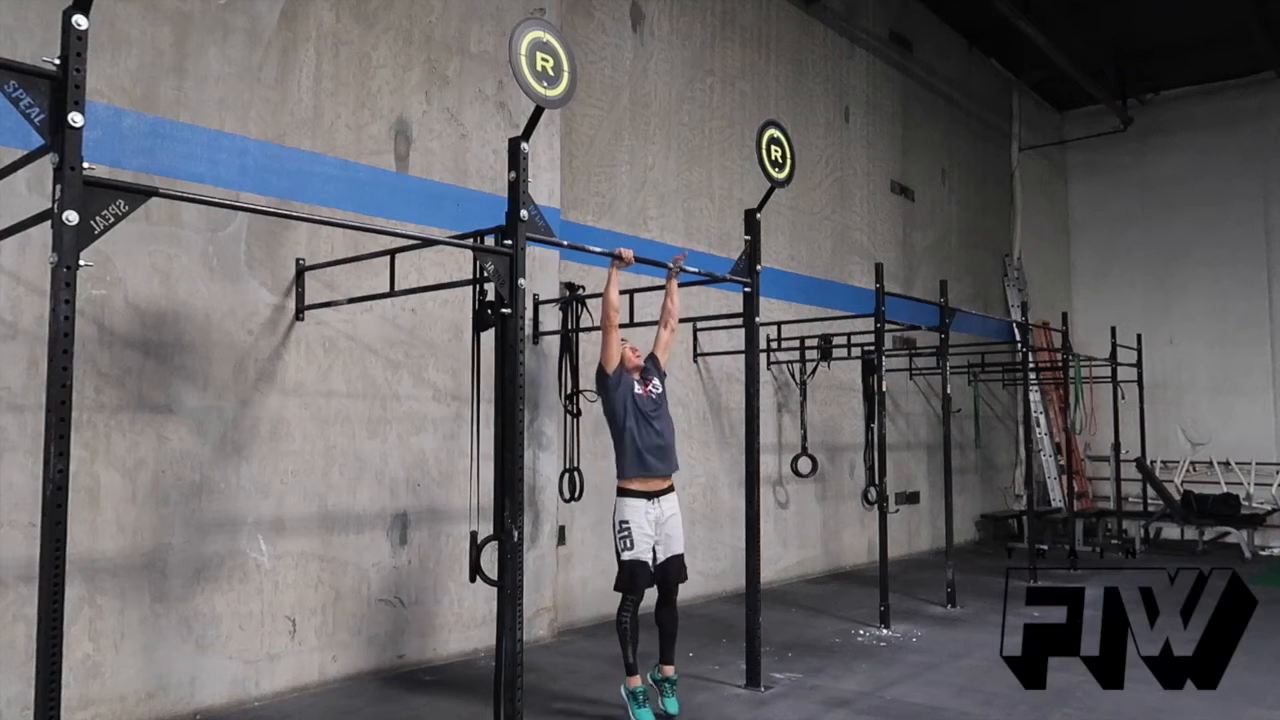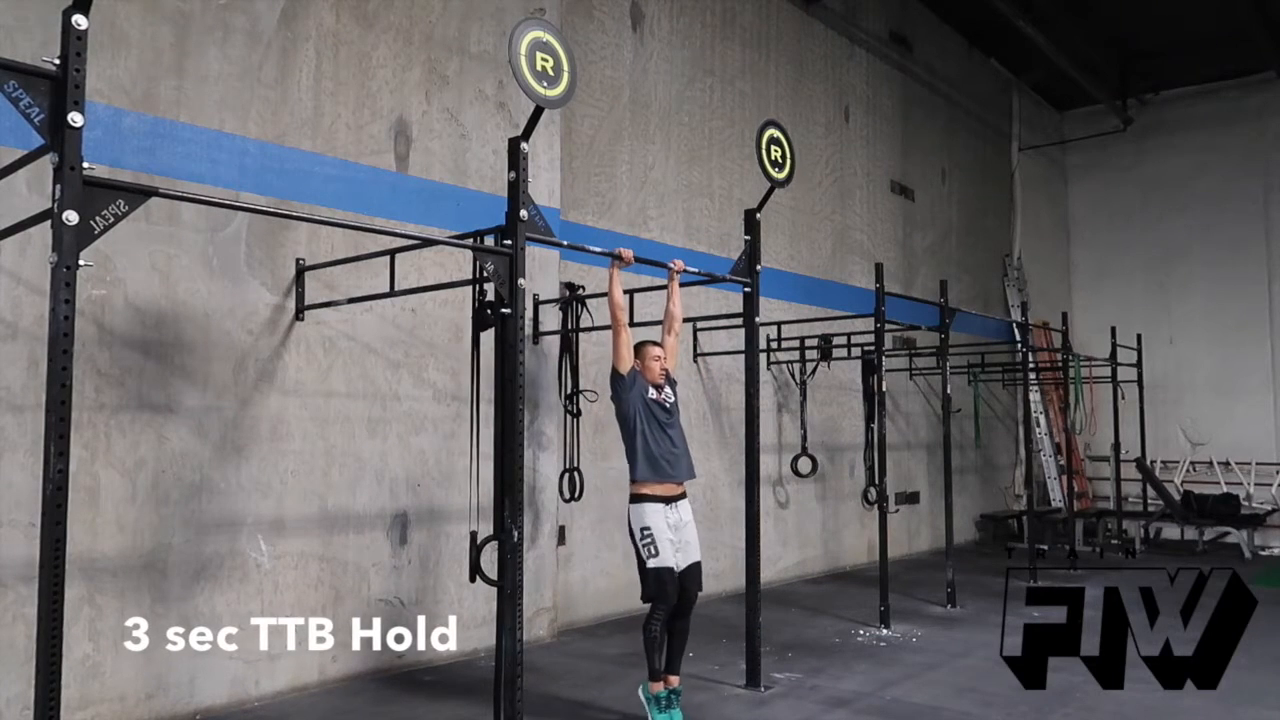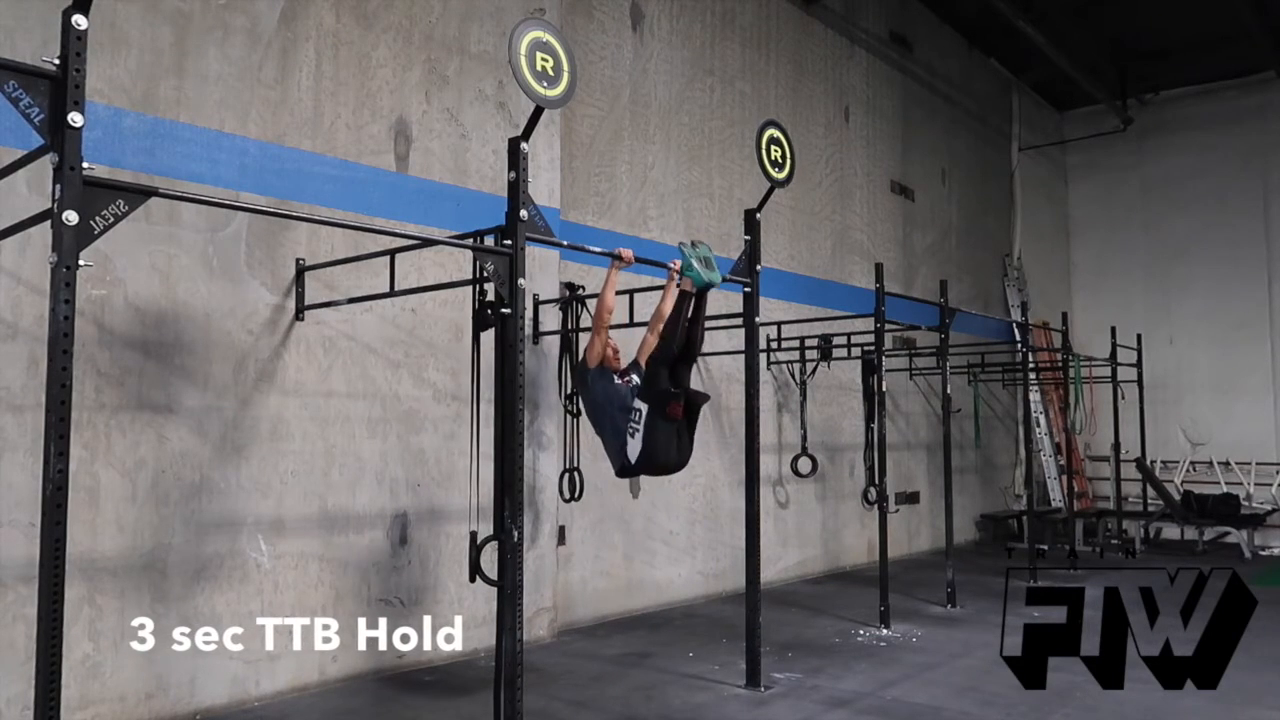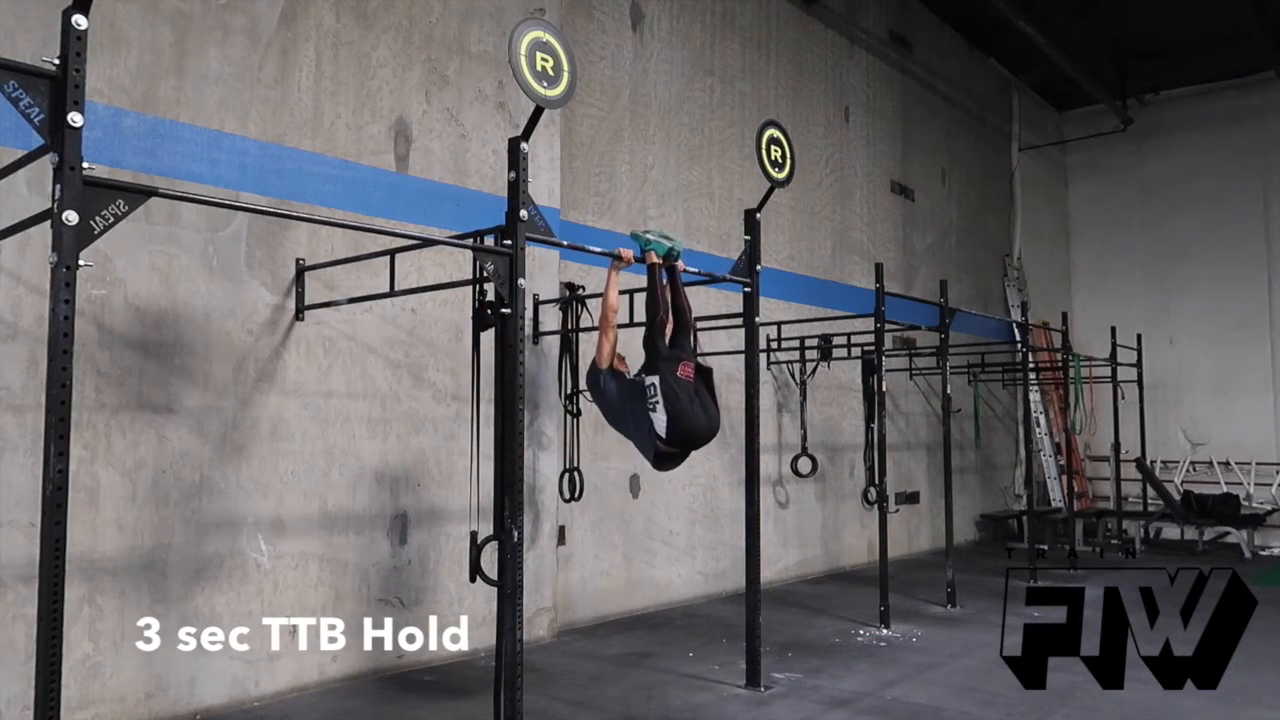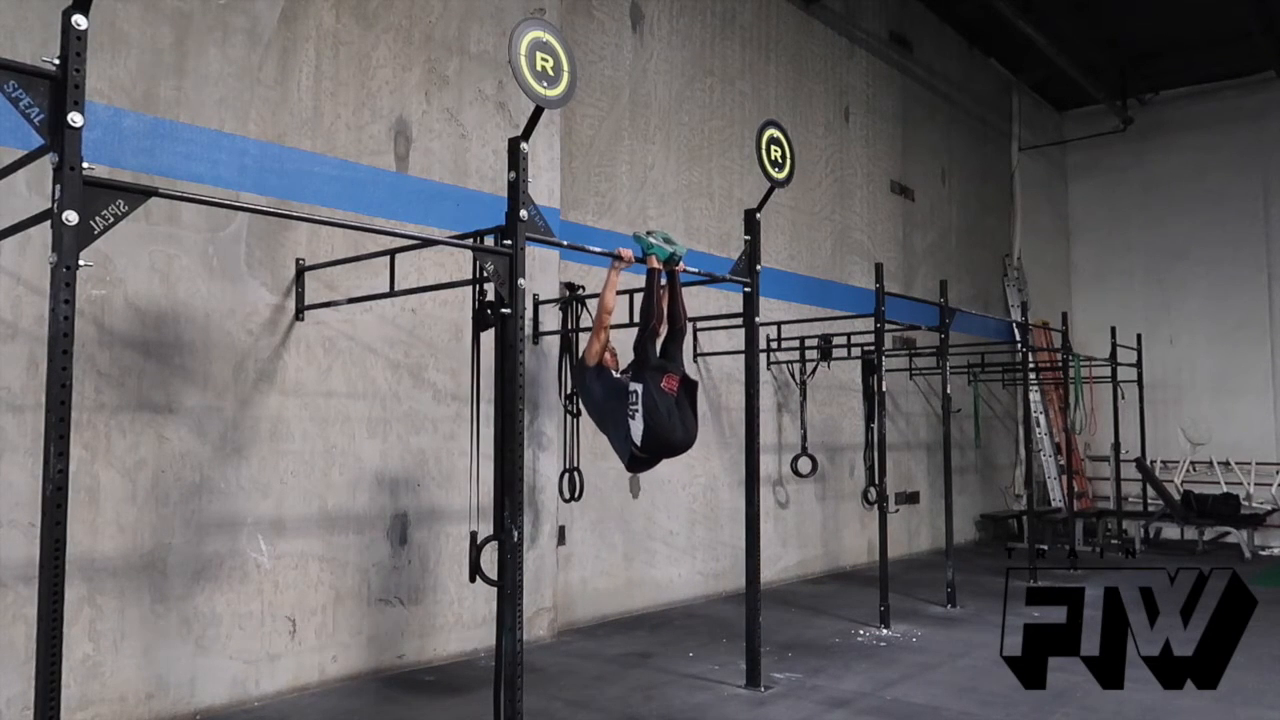
dt=1s
person 1, frame 1
left shoulder: (654, 376)
right shoulder: (614, 383)
left elbow: (668, 325)
right elbow: (610, 321)
left wrist: (673, 277)
right wrist: (616, 270)
left hip: (667, 498)
right hip: (634, 501)
left knee: (669, 589)
right knee: (633, 592)
left ankle: (665, 673)
person 1, frame 2
left shoulder: (668, 386)
right shoulder: (629, 387)
left elbow: (672, 327)
right elbow: (621, 322)
left wrist: (674, 281)
right wrist: (617, 269)
left hip: (680, 505)
right hip: (649, 507)
left knee: (685, 598)
right knee: (662, 600)
person 1, frame 3
left shoulder: (634, 374)
right shoulder: (591, 377)
left elbow: (656, 329)
right elbow: (602, 322)
left wrist: (672, 281)
right wrist: (615, 269)
left hip: (672, 453)
right hip: (642, 455)
left knee: (683, 358)
right knee: (659, 362)
right ankle: (691, 285)
person 1, frame 4
left shoulder: (645, 378)
right shoulder: (603, 381)
left elbow: (664, 328)
right elbow: (608, 324)
left wrist: (672, 276)
right wrist: (615, 270)
left hip: (702, 426)
person 1, frame 5
left shoulder: (633, 376)
right shoulder: (591, 376)
left elbow: (658, 325)
right elbow: (602, 322)
left wrist: (672, 278)
right wrist: (615, 270)
right knee: (647, 337)
